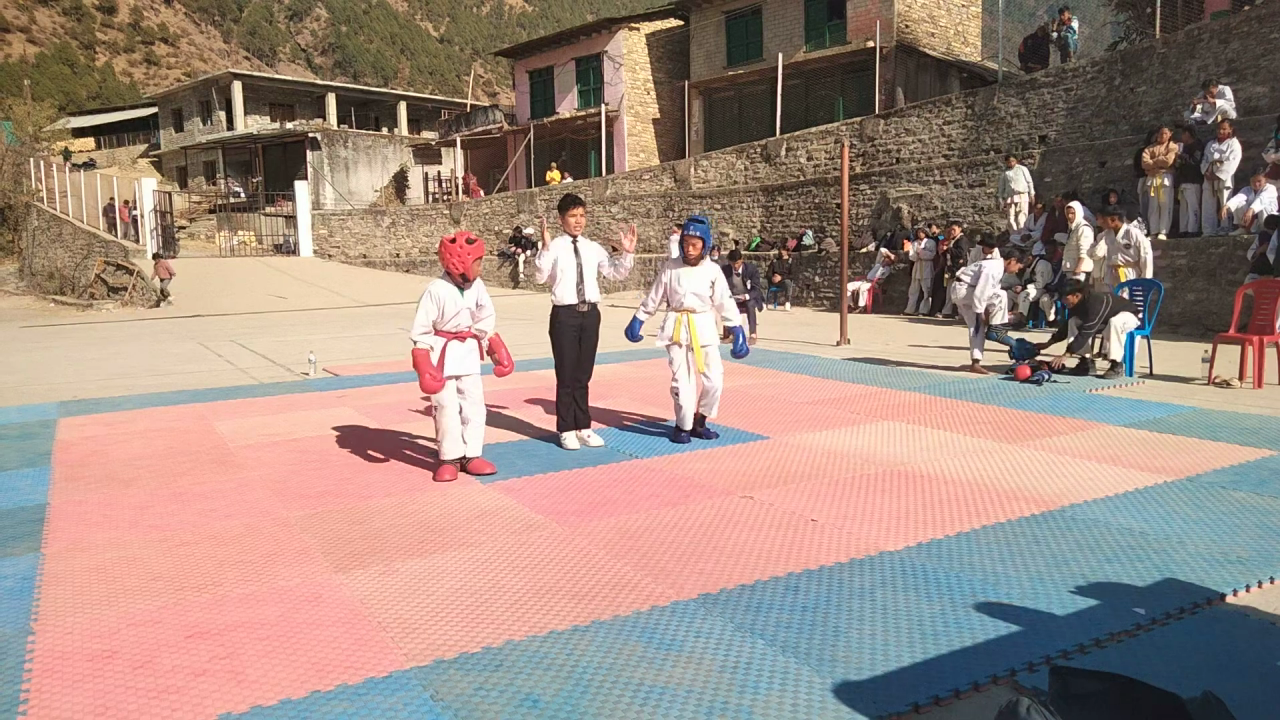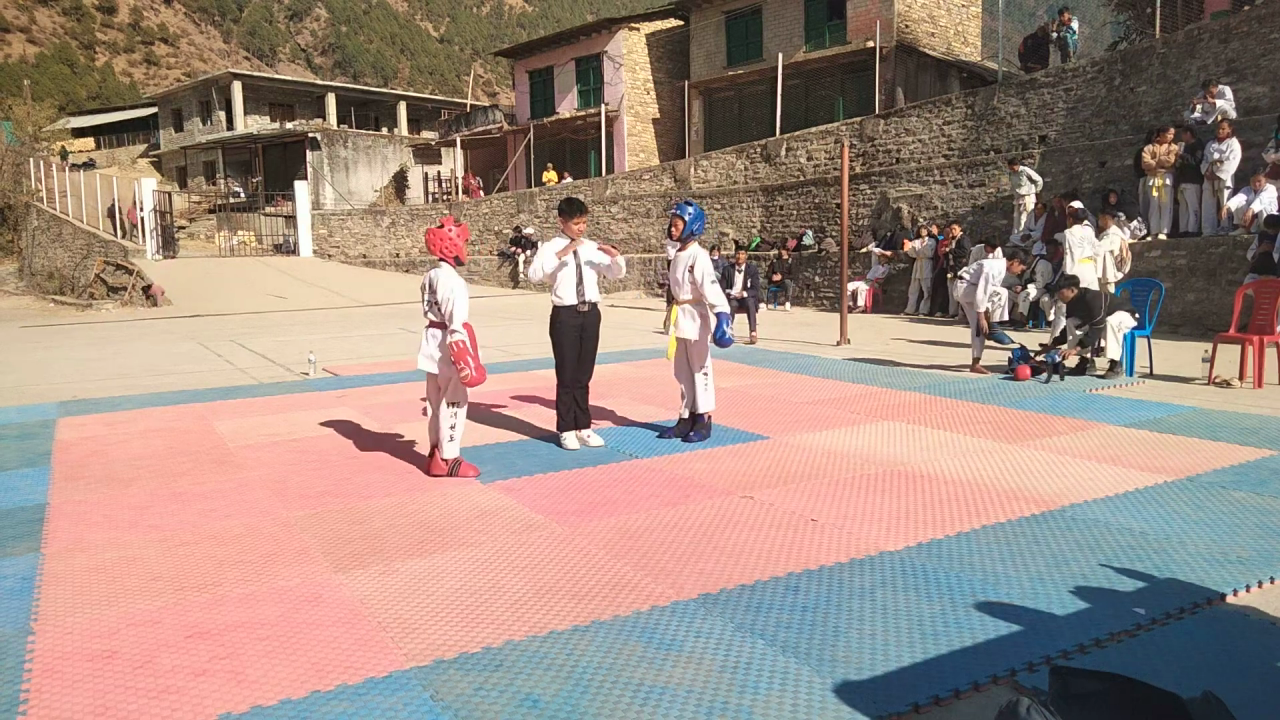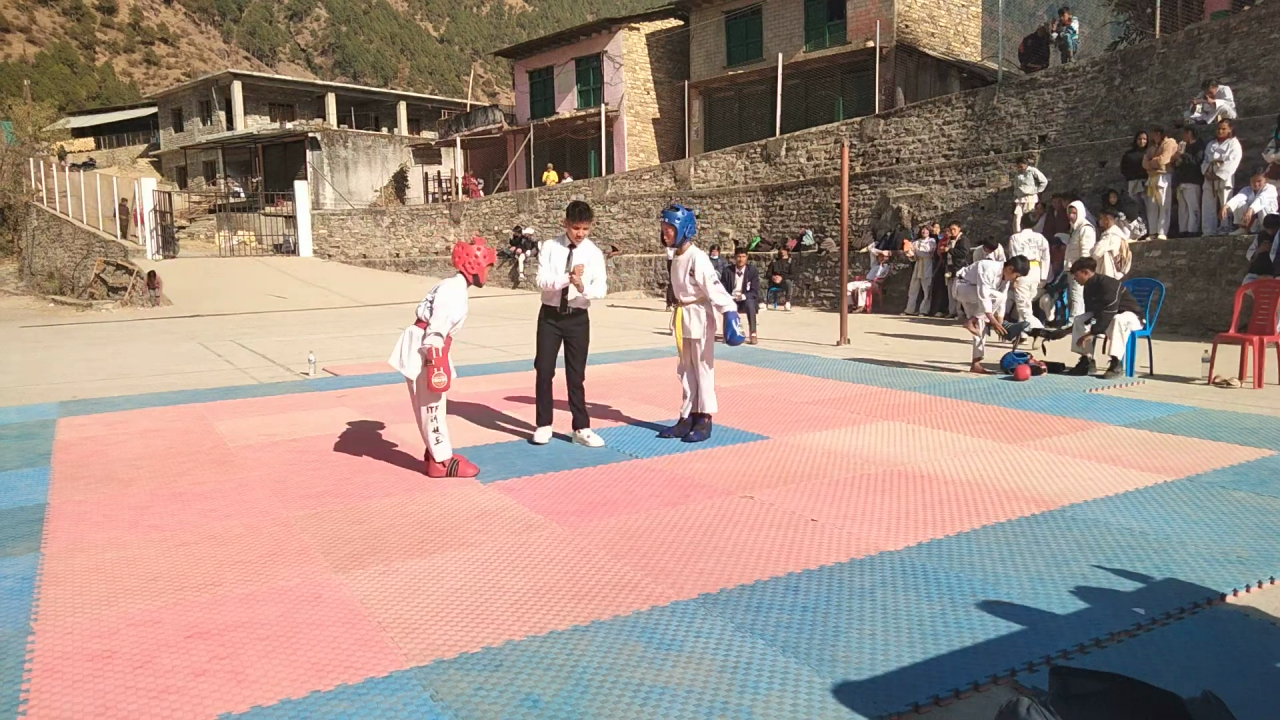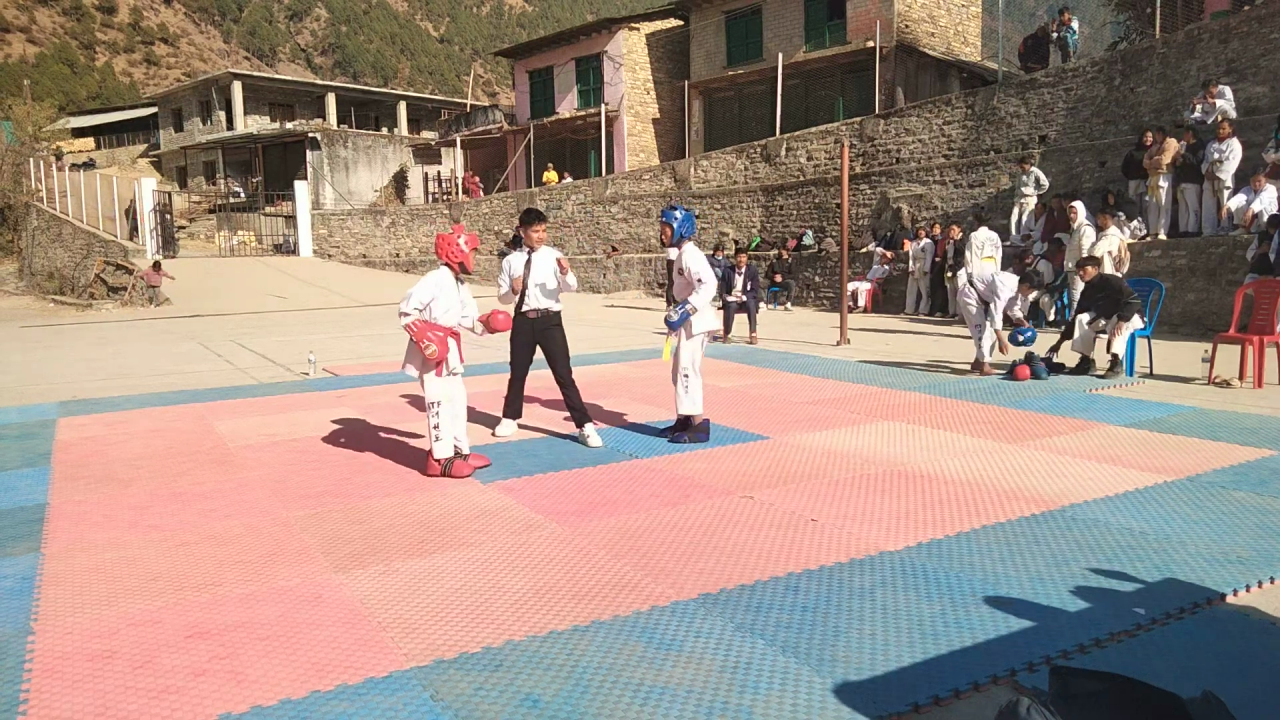
dt=0.7s
person 1, frame 1
left shoulder: (476, 287)
right shoulder: (436, 291)
left elbow: (485, 319)
right elbow: (420, 333)
left wrist: (496, 350)
right wrist: (423, 366)
left hip: (467, 350)
right hip: (441, 353)
left knee: (473, 405)
right knee: (446, 409)
left ankle: (470, 455)
right ankle: (448, 459)
person 1, frame 2
left shoulder: (431, 276)
right shoulder: (452, 280)
right elbow: (455, 323)
right wrist: (463, 358)
left hip: (433, 340)
right hip: (447, 344)
left knee: (438, 404)
right knee: (455, 403)
left ankle: (437, 455)
right ankle: (447, 459)
person 1, frame 3
left shoulder: (454, 286)
right shoulder: (455, 290)
right elbow: (436, 330)
left wrist: (437, 361)
right wrist: (436, 363)
left hip: (421, 346)
right hip: (423, 349)
left knee: (432, 405)
right knee: (431, 404)
left ankle: (438, 453)
right ankle: (441, 461)
person 1, frame 4
left shoulder: (460, 284)
right shoulder: (434, 280)
left elbow: (468, 317)
right elbow: (406, 310)
left wrist: (487, 324)
right wrist: (423, 340)
left hip: (449, 346)
right hip: (432, 348)
left knee: (457, 400)
right knee: (439, 402)
left ankle: (459, 452)
right ankle: (440, 459)
person 2, frame 1
left shoulder: (594, 248)
right shoulder: (555, 248)
left elbow: (617, 274)
right elbow: (540, 277)
left wrist: (628, 252)
right wrist: (545, 248)
left hip: (590, 313)
right hip: (564, 314)
left knee: (583, 375)
right knee: (566, 375)
left ankle: (583, 427)
right ankle: (566, 430)
person 2, frame 2
left shoulder: (592, 248)
right shoulder: (551, 248)
left elbow: (617, 273)
right elbow: (534, 275)
left wrist: (615, 255)
right wrist: (561, 254)
left hip: (590, 313)
right hip: (565, 315)
left knee: (584, 375)
right knee: (566, 374)
left ankle: (583, 427)
right ankle: (566, 430)
person 2, frame 3
left shoulder: (593, 253)
right shoulder: (549, 248)
left elbow: (602, 289)
right elbow: (542, 281)
left wrist: (582, 286)
right wrist: (568, 277)
left hip: (577, 317)
right hip: (550, 315)
left knee: (576, 375)
right knee: (544, 370)
left ankle: (581, 429)
right ankle: (543, 424)
person 2, frame 4
left shoulder: (554, 256)
right shoulder: (511, 261)
left elbow: (571, 287)
right elbow: (502, 296)
left wrist: (565, 273)
right wrist: (513, 291)
left hip: (549, 320)
right hip: (523, 321)
left knee: (564, 374)
right knee: (517, 373)
left ankle: (585, 426)
right ankle: (510, 418)
person 3, frame 1
left shoulder: (712, 270)
right shoulder: (670, 267)
left elbow: (724, 302)
right elbow: (654, 296)
left wrist: (736, 331)
right wrist: (640, 319)
left hip: (703, 327)
right hip: (676, 328)
left knee: (712, 379)
right knee: (681, 379)
left ankle: (700, 421)
right ankle: (684, 424)
person 3, frame 2
left shoulder: (698, 256)
right shoulder: (678, 254)
left elbow: (711, 288)
left wrist: (723, 318)
left hip: (696, 318)
right hip: (680, 317)
left knee: (700, 369)
right knee: (682, 371)
left ankle: (703, 421)
right ankle: (687, 419)
person 3, frame 3
left shoulder: (697, 258)
right shoulder: (676, 257)
left elbow: (715, 288)
left wrist: (730, 315)
left hip: (700, 318)
right hip: (684, 318)
left knee: (703, 368)
right knee: (686, 370)
left ankle: (704, 420)
right ankle: (688, 418)
person 3, frame 4
left shoulder: (688, 255)
right shoulder: (687, 253)
left elbow: (707, 287)
right elbow: (705, 284)
left wrist: (684, 309)
left hip: (695, 320)
right hip: (691, 320)
left knee: (686, 369)
right knee: (682, 369)
left ankle: (698, 425)
right ankle: (684, 421)
